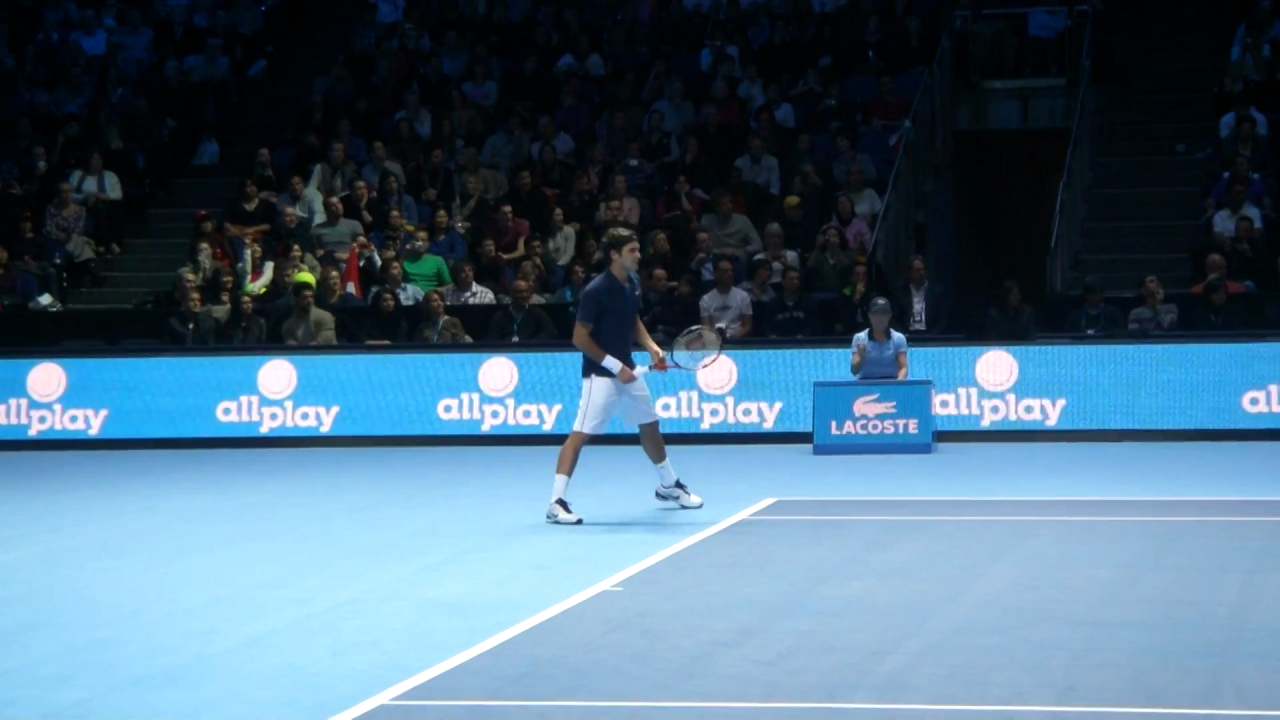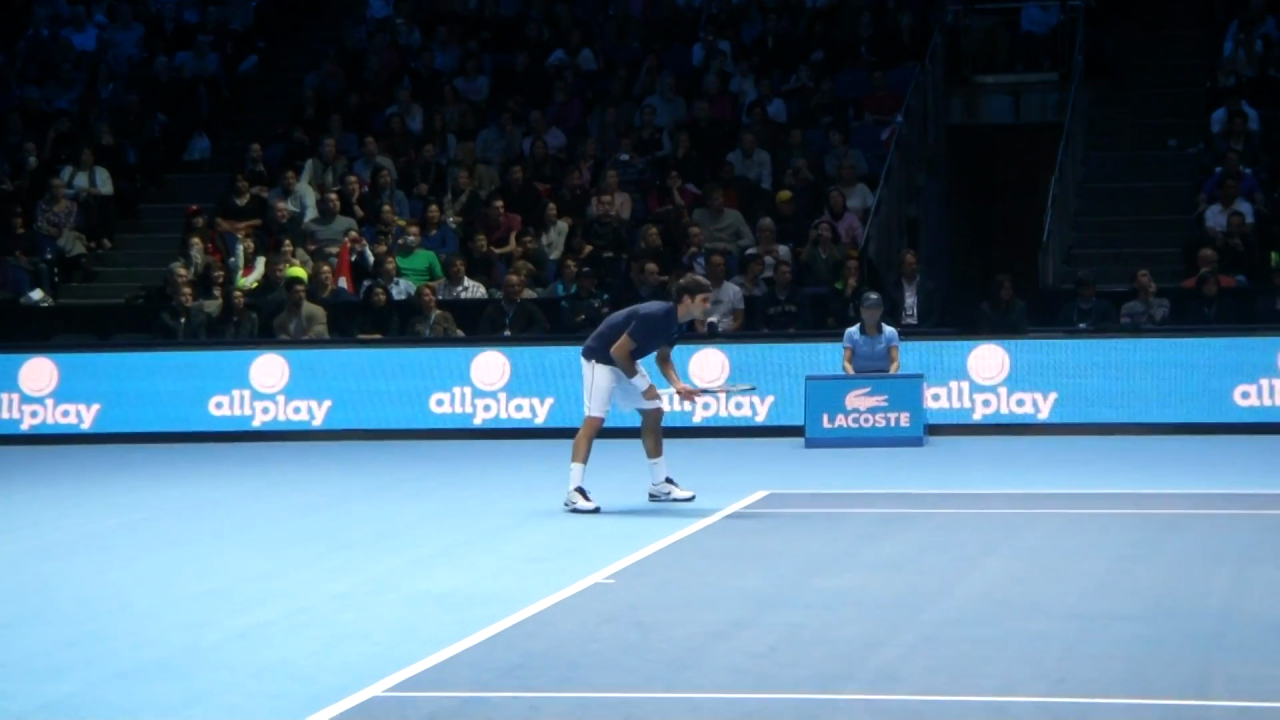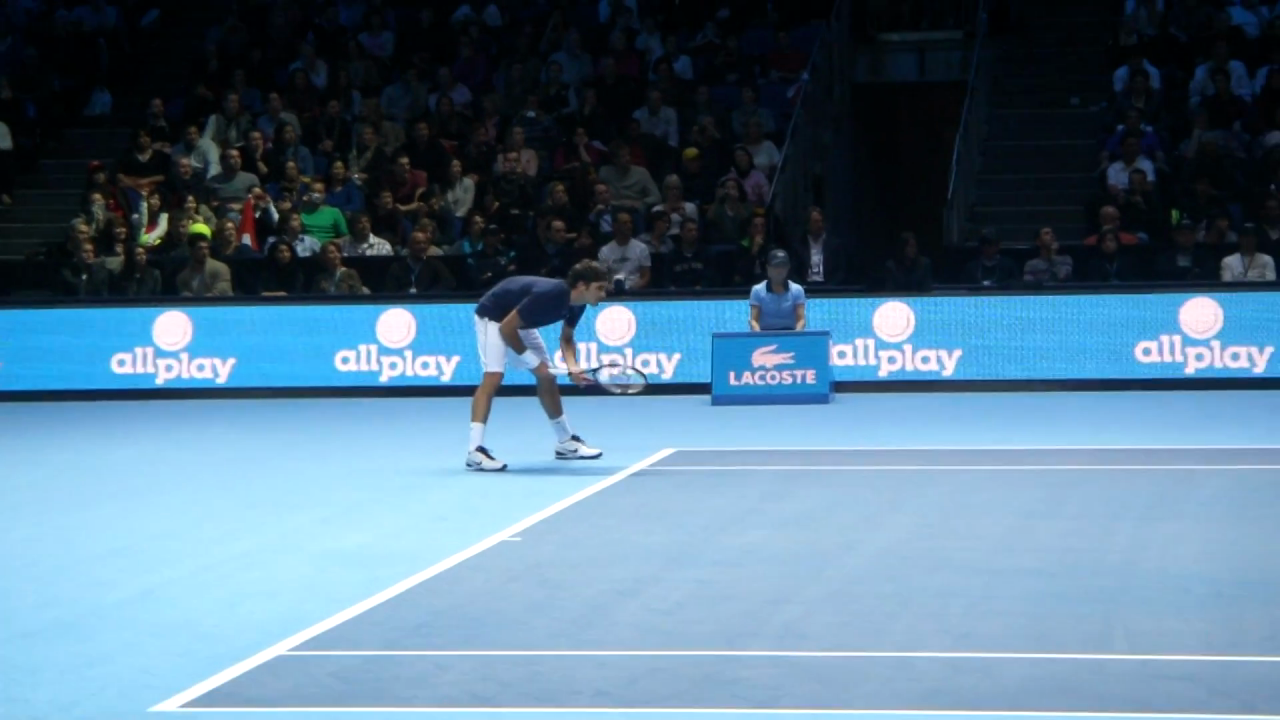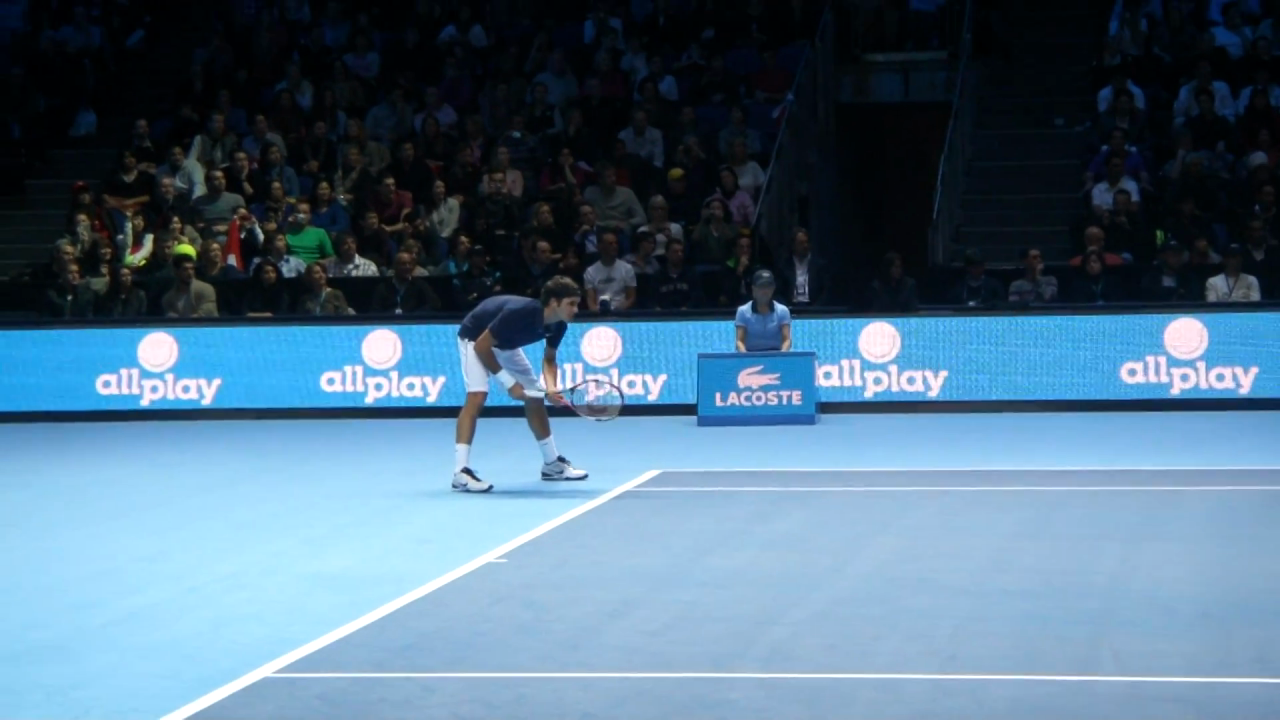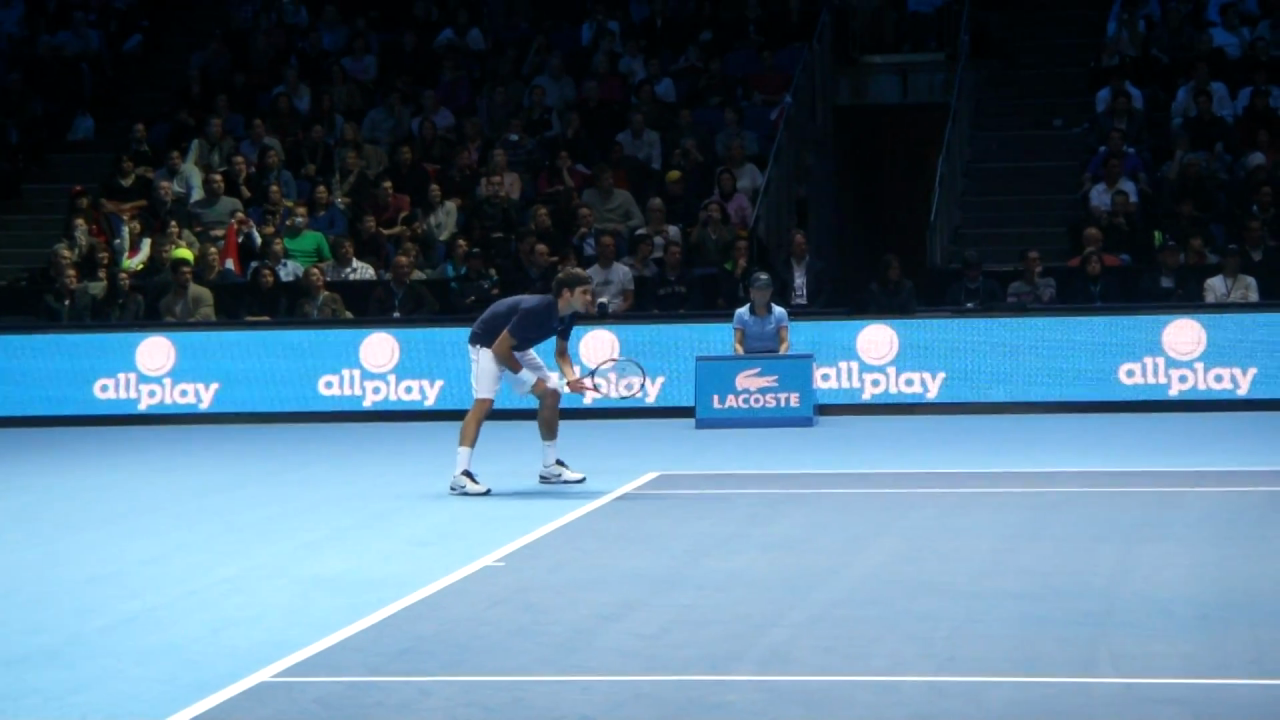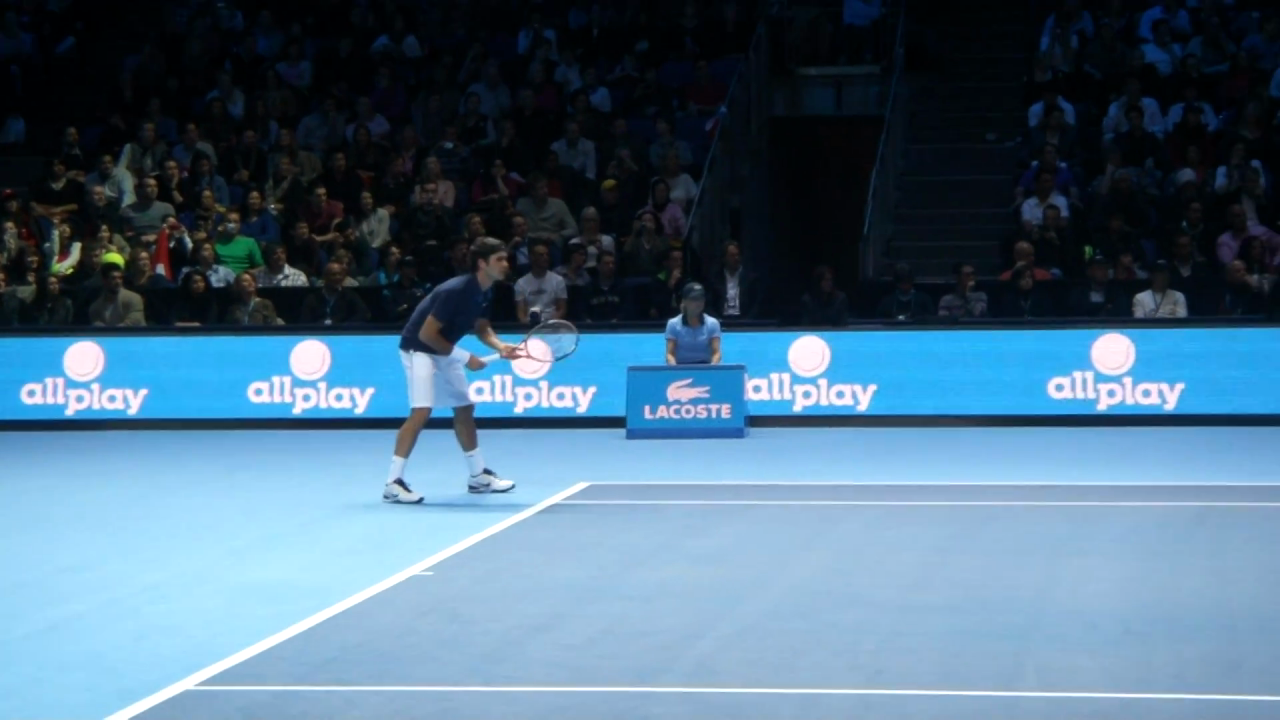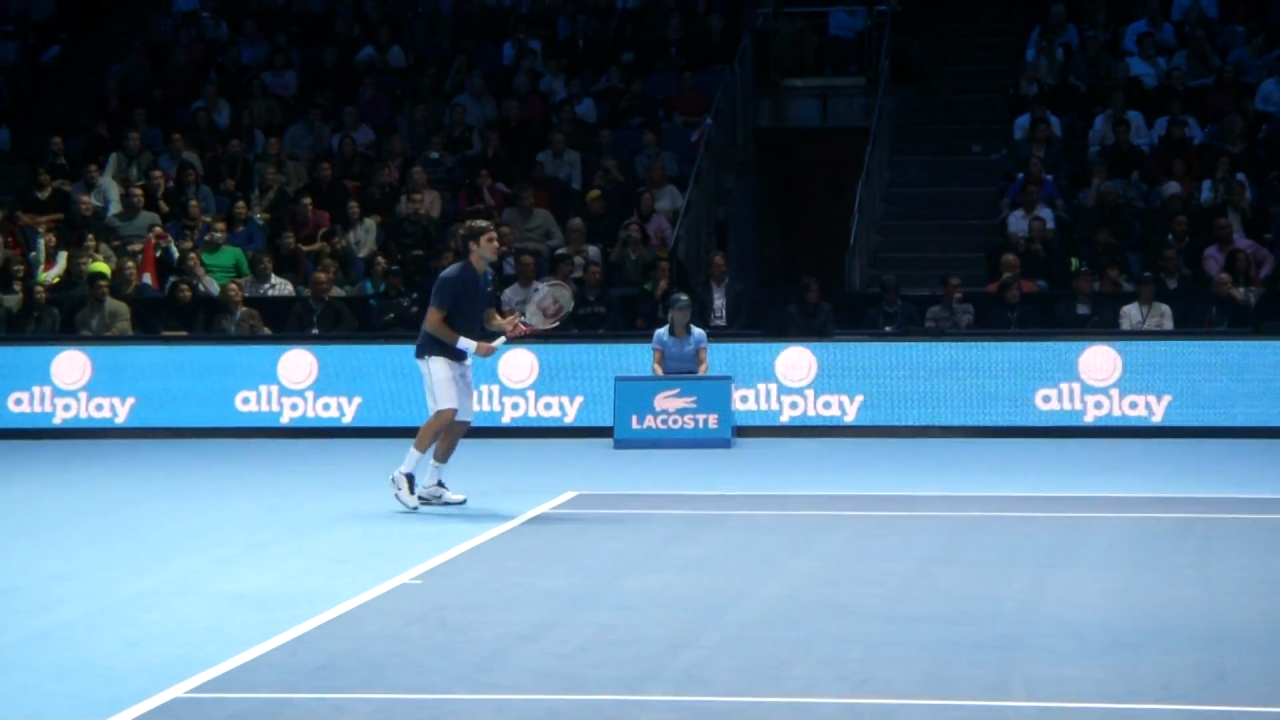
dt=0.4s
person 1, frame 1
left shoulder: (633, 282)
right shoulder: (596, 291)
right elbow: (580, 338)
left wrist: (652, 348)
right wrist: (614, 366)
left hip: (627, 370)
right hip: (601, 373)
left knee: (650, 425)
right knee: (581, 434)
left ankle: (669, 486)
right ankle: (557, 502)
person 1, frame 2
left shoulder: (677, 322)
right shoulder: (654, 315)
left elbow: (663, 357)
right elbow: (617, 351)
left wrist: (677, 384)
right wrist: (642, 385)
left hip: (627, 363)
right hip: (600, 358)
left knee: (653, 414)
right knee: (594, 420)
left ankle: (659, 484)
right ankle: (575, 491)
person 1, frame 3
left shoulder: (576, 304)
right shoulder: (547, 295)
left elbow: (566, 338)
right elbow: (507, 327)
left wrist: (573, 367)
right wrist: (533, 361)
left hip: (519, 322)
right hip: (493, 316)
left knee: (547, 376)
right knee: (494, 377)
left ankle: (565, 442)
right ankle: (475, 451)
person 1, frame 4
left shoulder: (558, 324)
right shoulder: (519, 313)
left elbow: (549, 359)
right elbow: (481, 346)
left wrist: (551, 388)
right wrist: (508, 382)
left hip: (506, 344)
right hip: (476, 339)
left knee: (535, 397)
right knee: (477, 397)
left ankle: (552, 463)
right ankle: (461, 472)
person 1, frame 5
left shoulder: (568, 315)
right shoulder: (534, 310)
left elbow: (561, 352)
right elbow: (499, 349)
left wrist: (571, 378)
right wrist: (531, 380)
left hip: (517, 347)
right hip: (488, 344)
left knee: (551, 394)
right knee: (484, 403)
left ankle: (550, 467)
right ankle: (461, 475)
person 1, frame 6
left shoulder: (484, 292)
right shoulder: (456, 291)
left elbow: (481, 328)
right elbow: (426, 334)
left wrist: (501, 347)
right wrist: (464, 358)
left hip: (444, 349)
right hip: (419, 348)
left knee: (464, 409)
right knee: (421, 412)
left ankle: (479, 476)
right ankle: (393, 483)
person 1, frame 7
left shoulder: (486, 278)
right shoulder: (452, 277)
left elbow: (489, 318)
right elbow: (432, 323)
left wrist: (505, 325)
right wrist: (471, 345)
left hip: (459, 358)
right hip: (434, 354)
left knee: (460, 424)
right knee: (446, 415)
left ankle: (430, 486)
right ankle: (405, 474)
